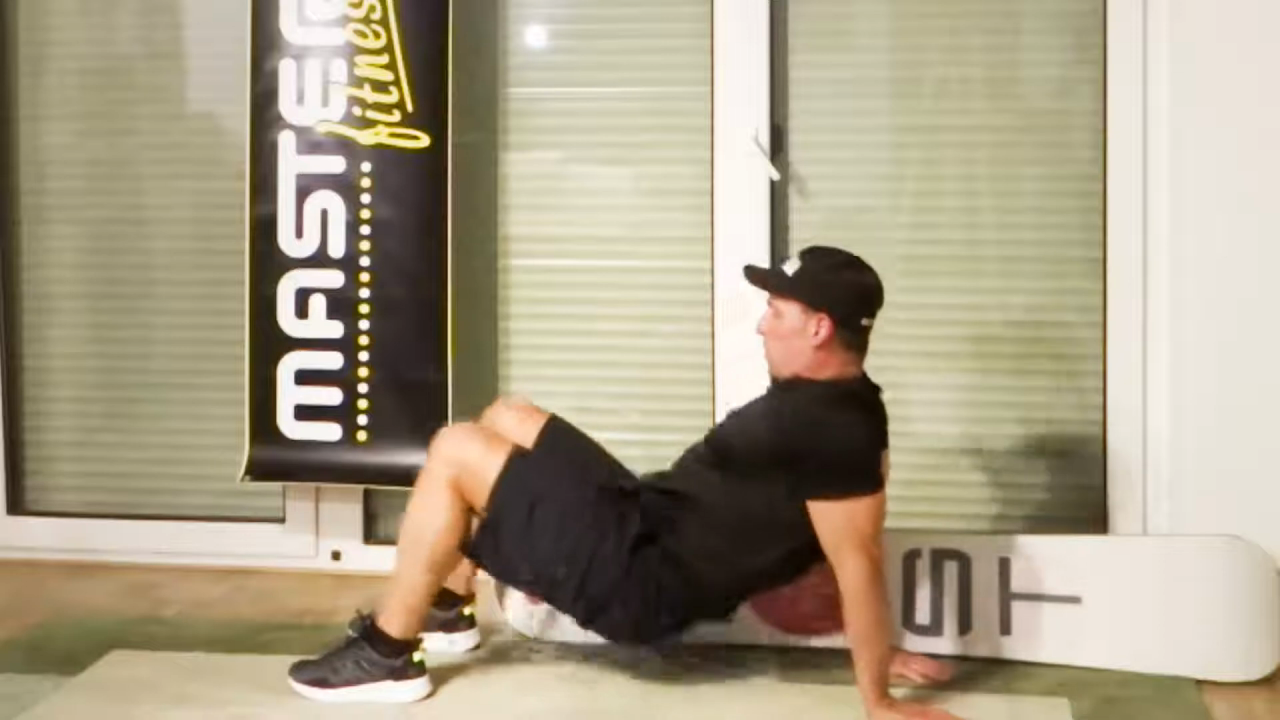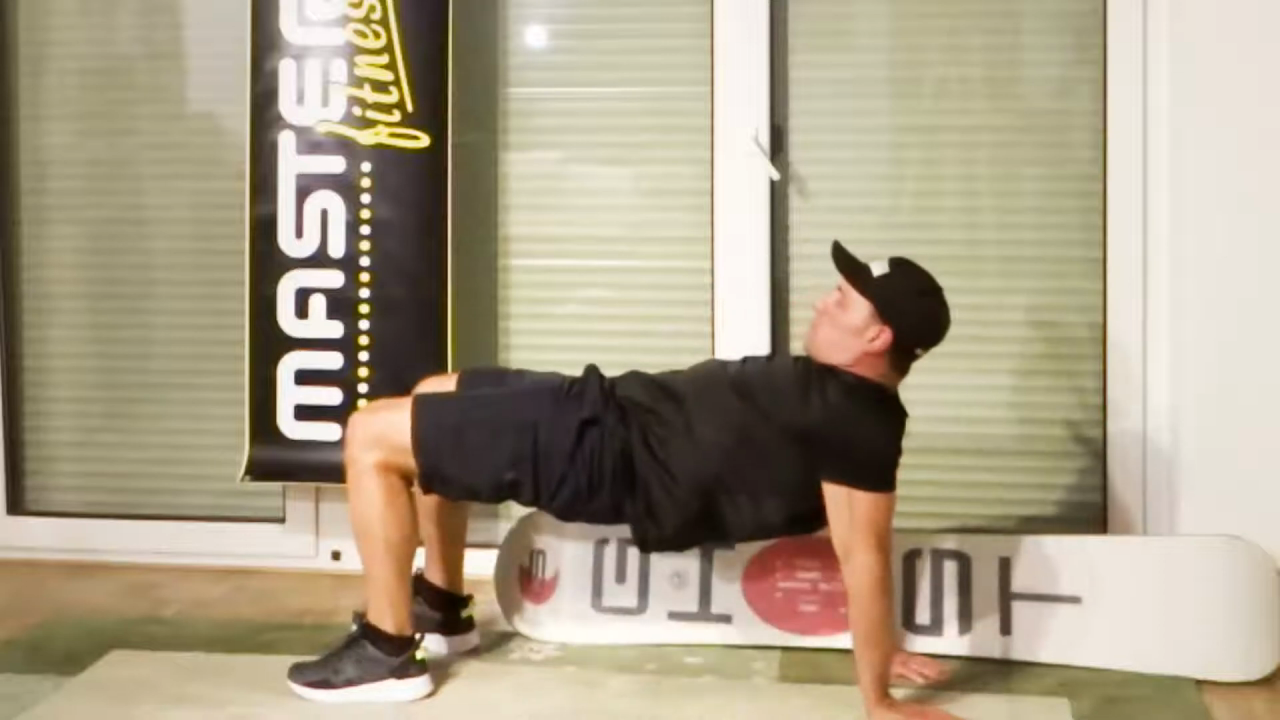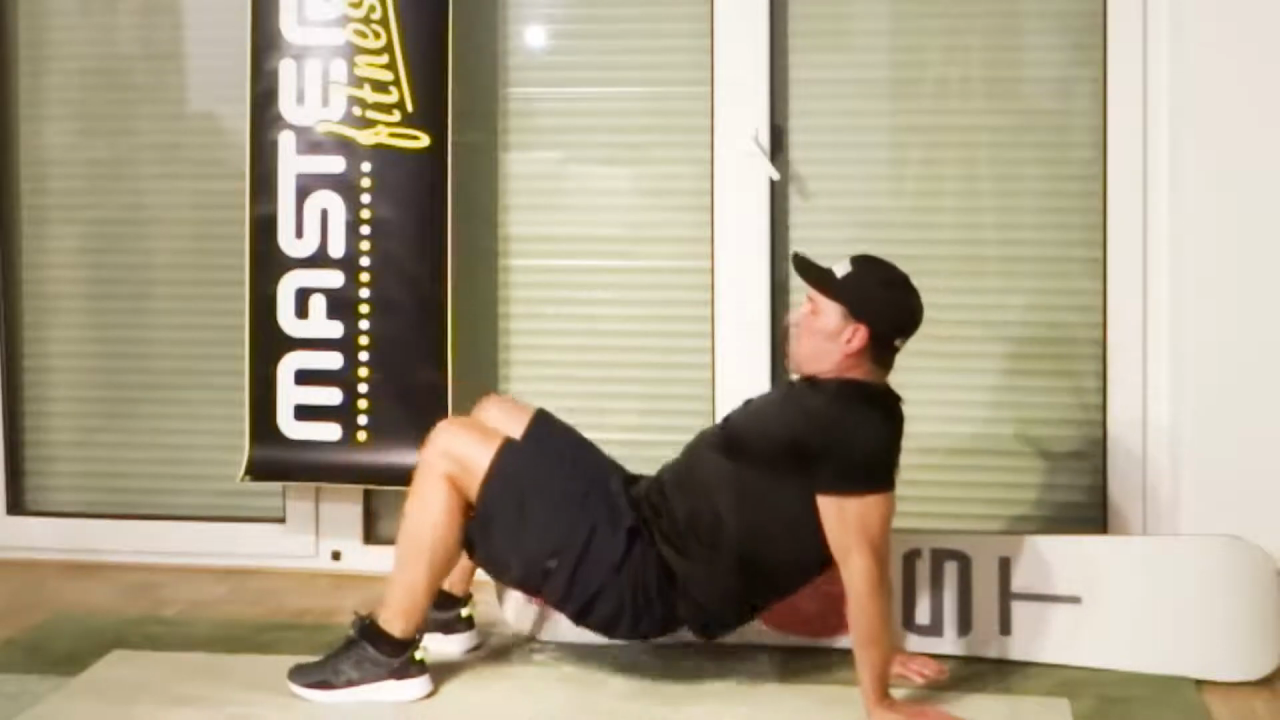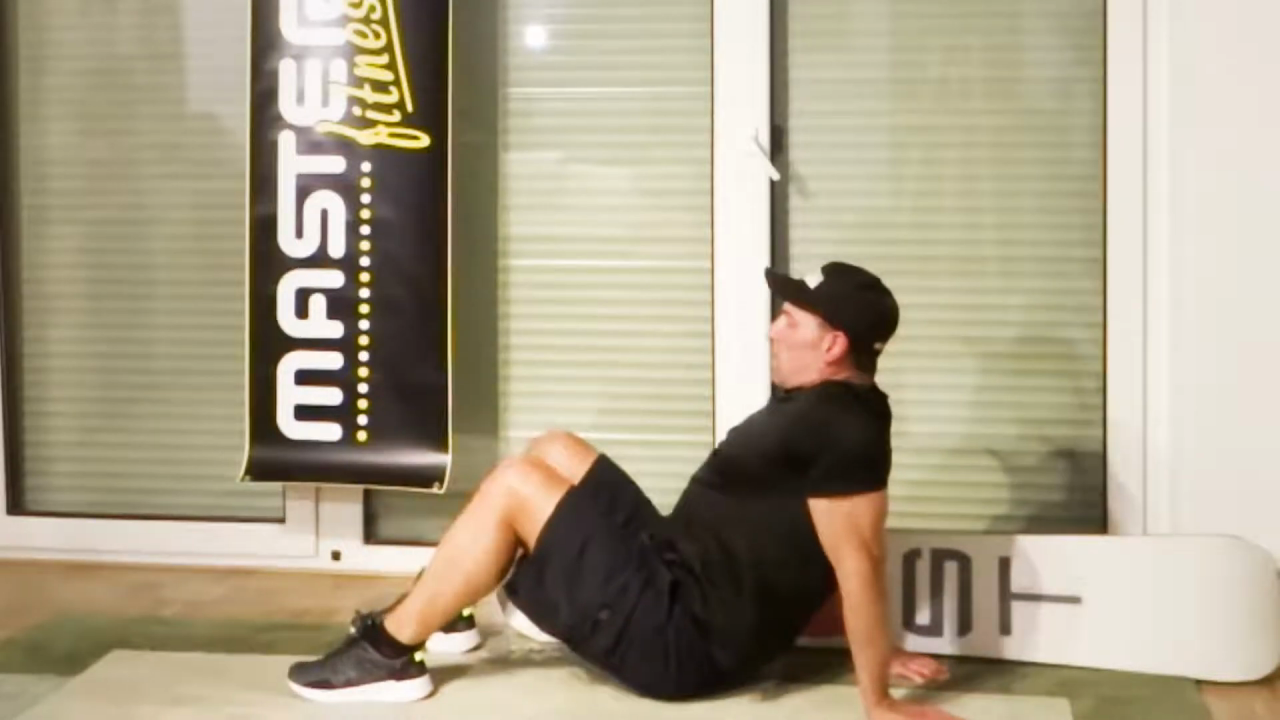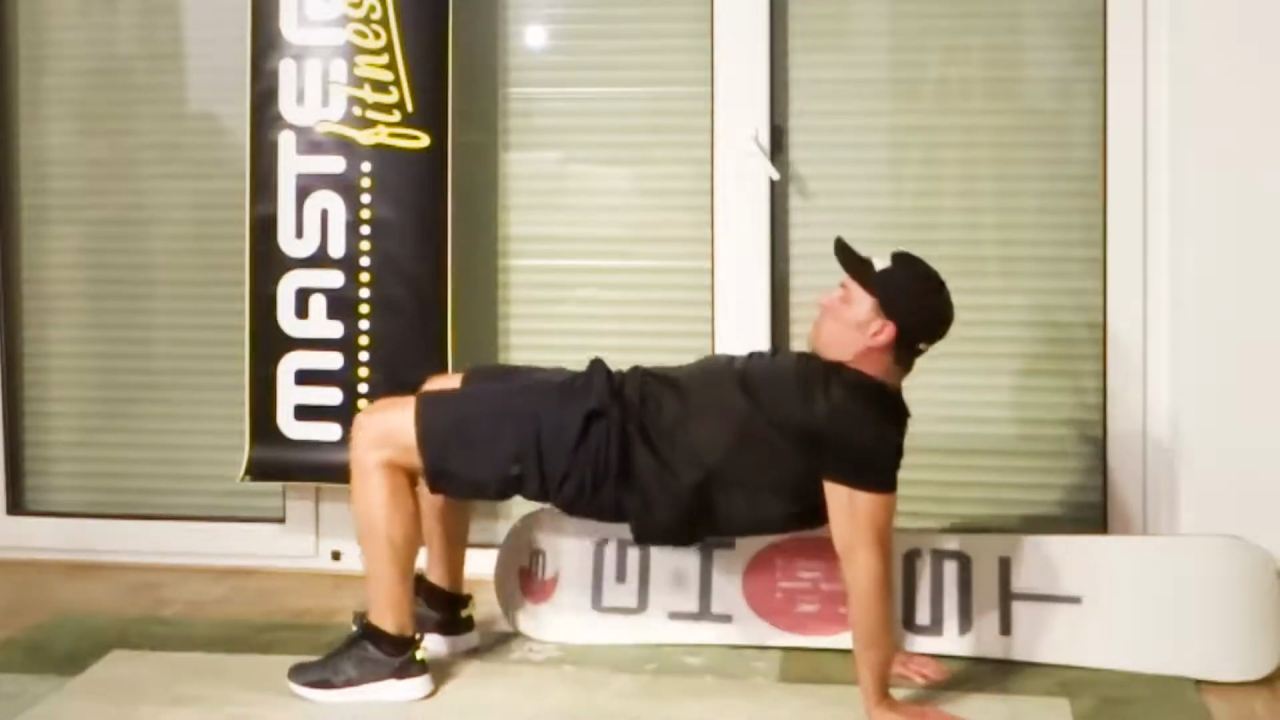
dt=1s
person 1, frame 1
left shoulder: (833, 427)
right shoulder: (829, 400)
left elbow: (857, 561)
right elbow: (851, 553)
left hip: (642, 570)
right hip: (646, 519)
left knee: (452, 449)
right knee: (508, 419)
left ankle: (387, 651)
right ankle: (442, 606)
person 1, frame 2
left shoulder: (857, 423)
right shoulder: (842, 396)
left elbow: (864, 555)
left hip: (603, 451)
left knee: (371, 437)
right knee: (431, 400)
left ankle: (388, 649)
right ankle: (441, 608)
person 1, frame 3
left shoulder: (853, 423)
right shoulder: (837, 399)
left elbow: (862, 559)
right elbow: (850, 551)
left hip: (643, 577)
right hip: (646, 525)
left knee: (452, 446)
right knee: (496, 414)
left ankle: (387, 653)
right ankle: (442, 611)
person 1, frame 4
left shoulder: (841, 426)
right shoulder: (821, 406)
left elbow: (856, 562)
left hip: (683, 638)
right hip: (674, 568)
left knee: (514, 483)
right knee: (552, 452)
left ankle: (390, 652)
right ankle: (429, 611)
person 1, frame 5
left shoulder: (857, 421)
right shoulder: (846, 394)
left elbow: (864, 555)
left hip: (602, 443)
left knee: (377, 434)
right knee: (438, 402)
left ankle: (388, 649)
right ankle: (441, 608)
